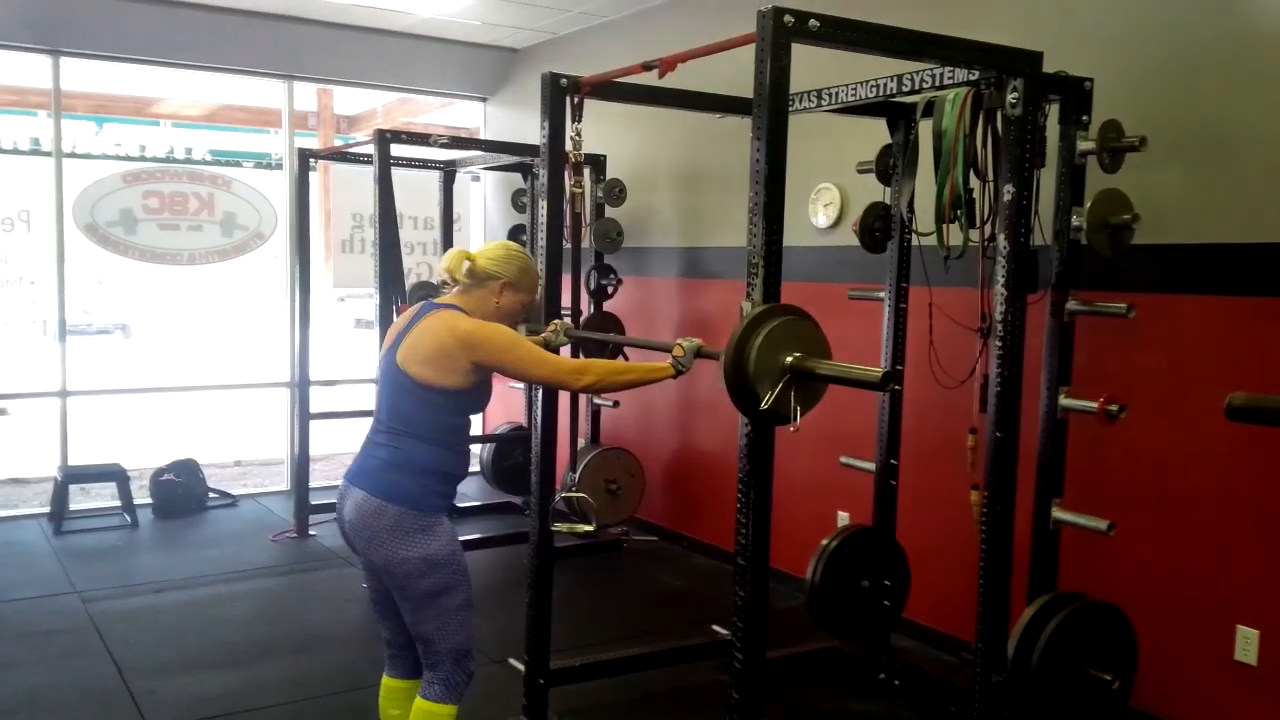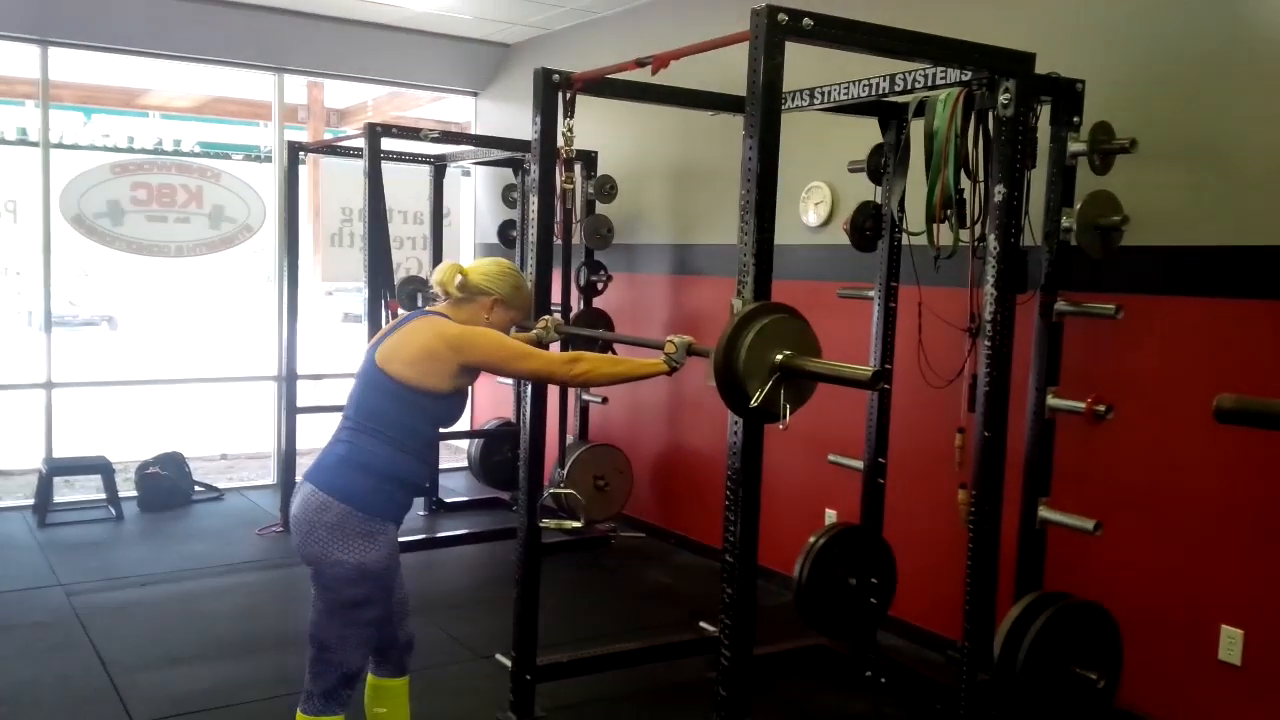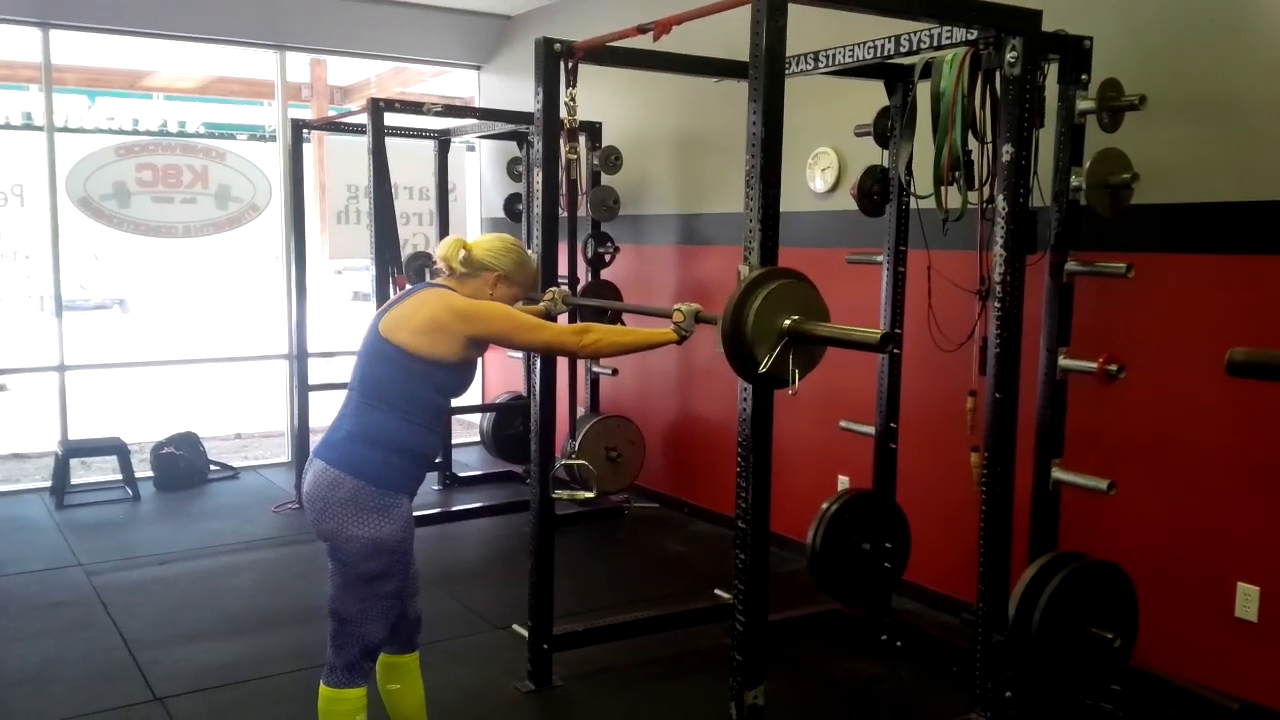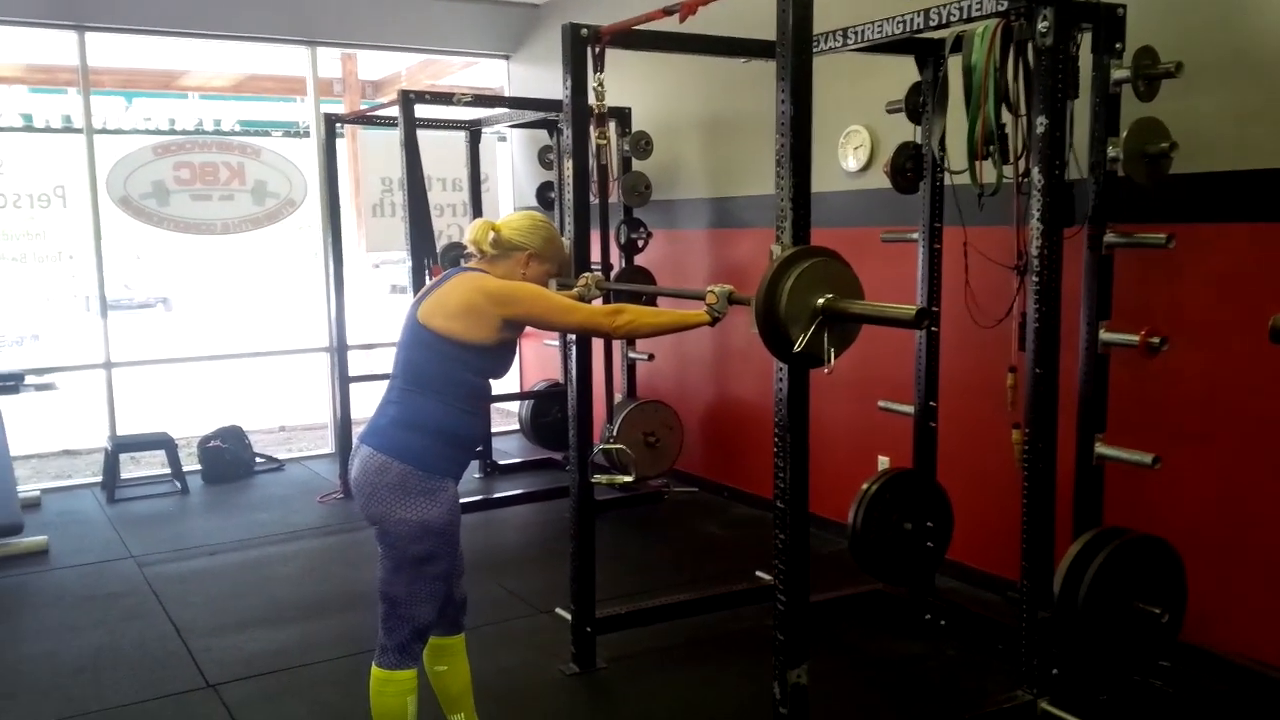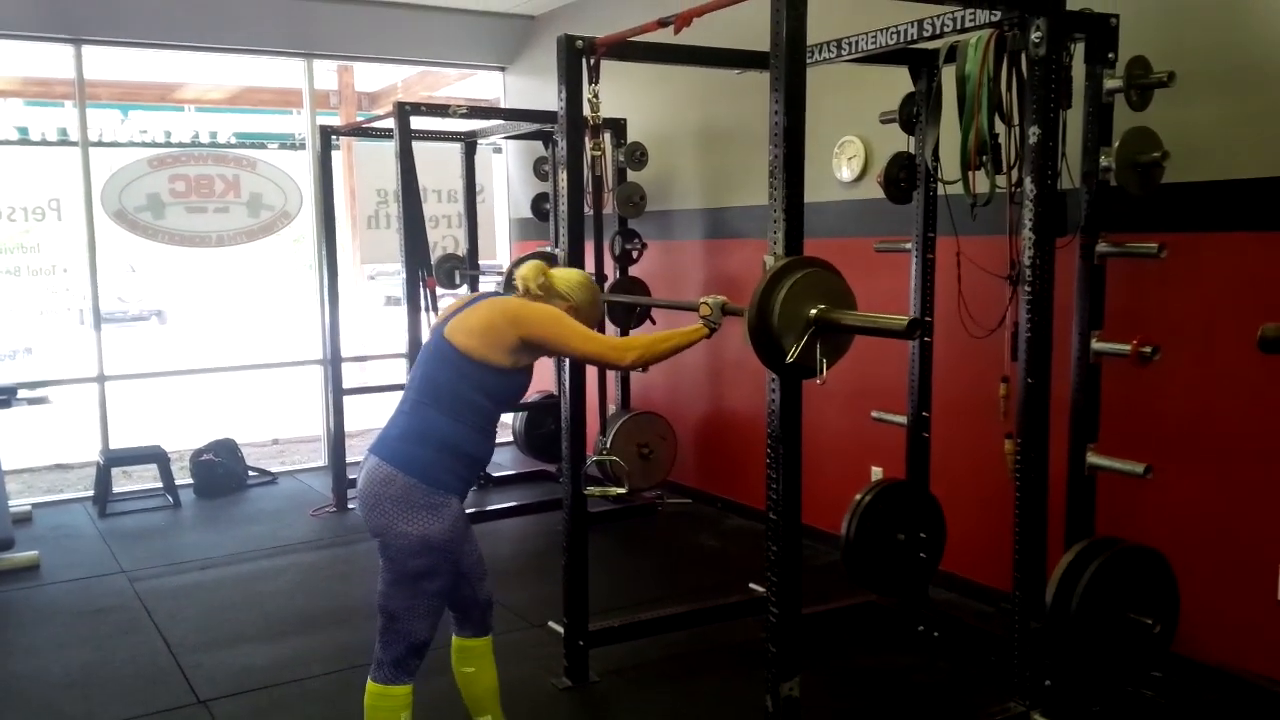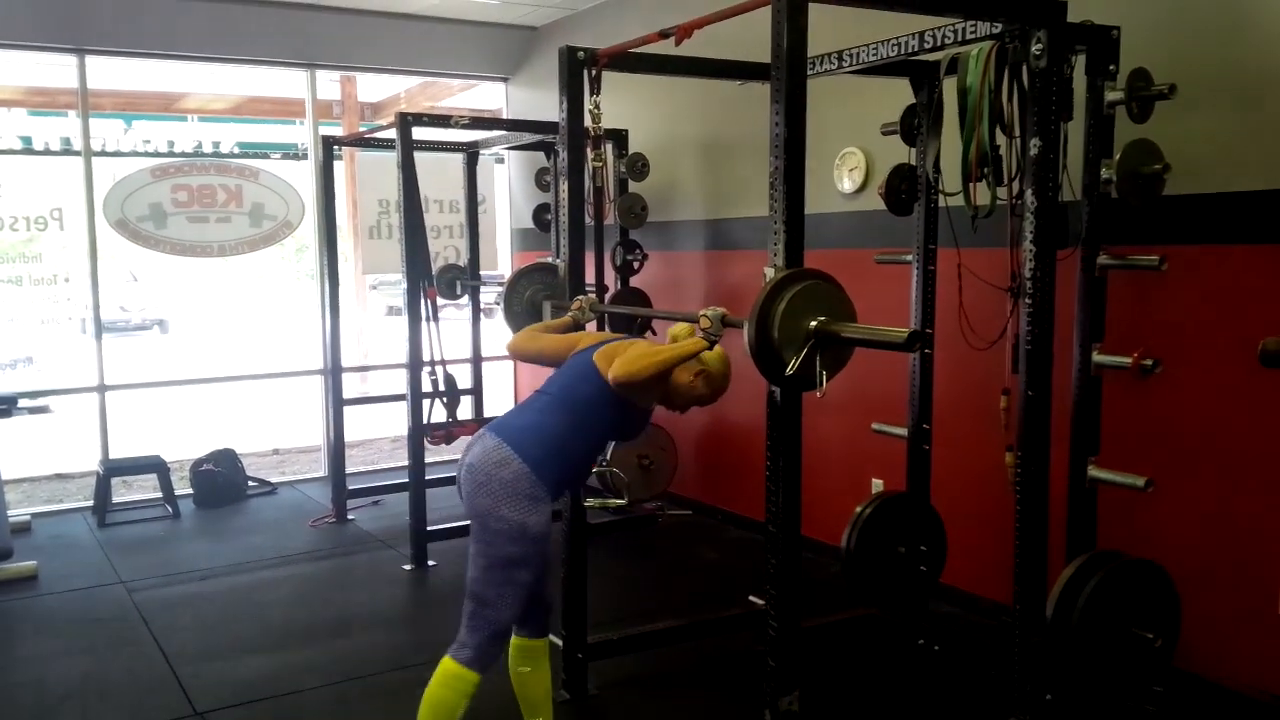
dt=0.7s
person 1, frame 1
left shoulder: (419, 317)
right shoulder: (469, 334)
right elbow: (579, 377)
left wrist: (543, 343)
right wrist: (671, 367)
left hip: (366, 501)
right hip: (404, 515)
left knee: (406, 657)
right knee: (449, 669)
person 1, frame 2
left shoulder: (418, 326)
right shoulder: (453, 340)
right elbow: (570, 370)
left wrist: (536, 339)
right wrist: (663, 364)
left hip: (337, 503)
right hip: (352, 518)
left knee: (392, 649)
right knee: (336, 677)
person 1, frame 3
left shoulder: (427, 300)
right shoulder: (455, 312)
right elbow: (579, 341)
left wrist: (544, 310)
right wrist: (672, 333)
left hip: (349, 478)
right hip: (363, 492)
left knee: (401, 628)
right knee: (356, 650)
person 1, frame 4
left shoulder: (463, 284)
right shoulder: (490, 294)
right elbow: (611, 322)
left wrist: (574, 295)
right wrist: (705, 315)
left hip: (400, 464)
right hip: (409, 477)
left knee: (447, 614)
right knee: (405, 634)
person 1, frame 5
left shoulder: (491, 307)
right shoulder: (520, 316)
right elbow: (624, 354)
right wrist: (704, 327)
left hip: (416, 480)
right hip: (413, 492)
left knee: (475, 611)
right knee: (403, 648)
person 1, frame 6
left shoulder: (609, 342)
right shoulder: (647, 353)
left elbow: (520, 343)
right elbow: (622, 375)
left wrist: (574, 318)
right wrist: (702, 342)
left hip: (491, 460)
right hip: (512, 480)
left knee: (533, 617)
right knee: (483, 639)
